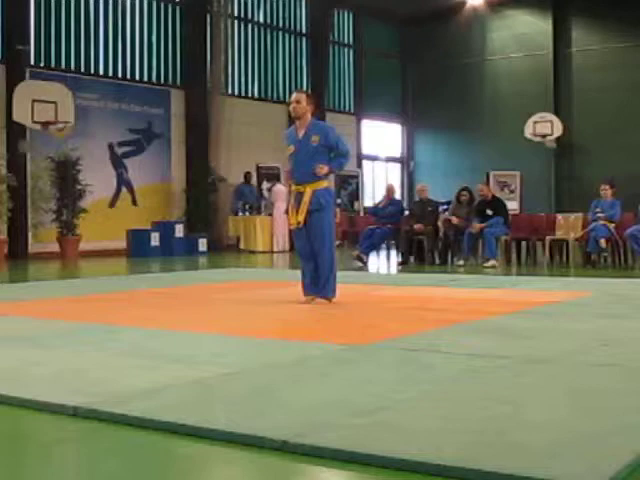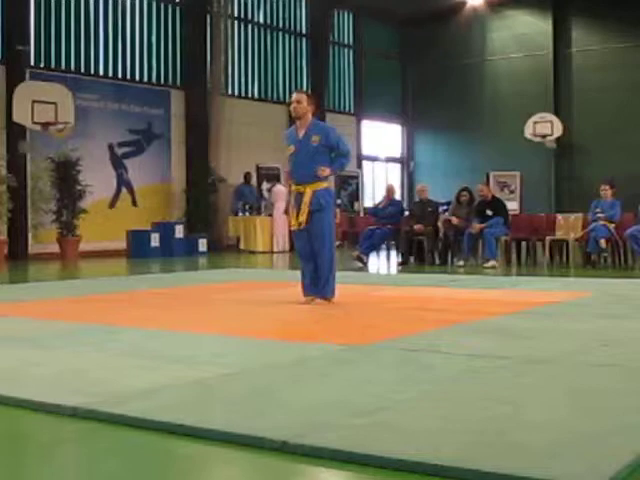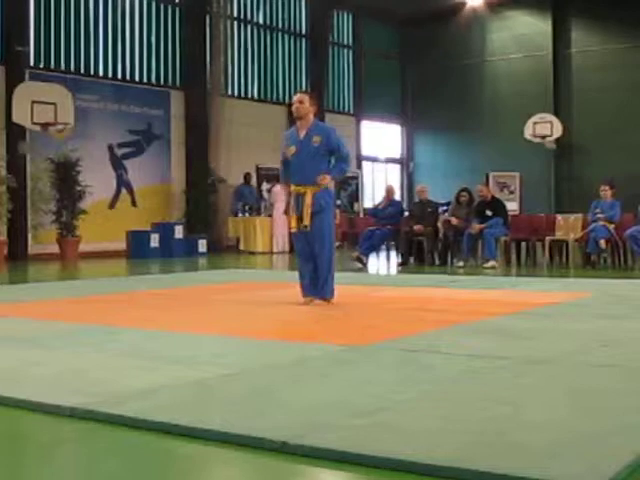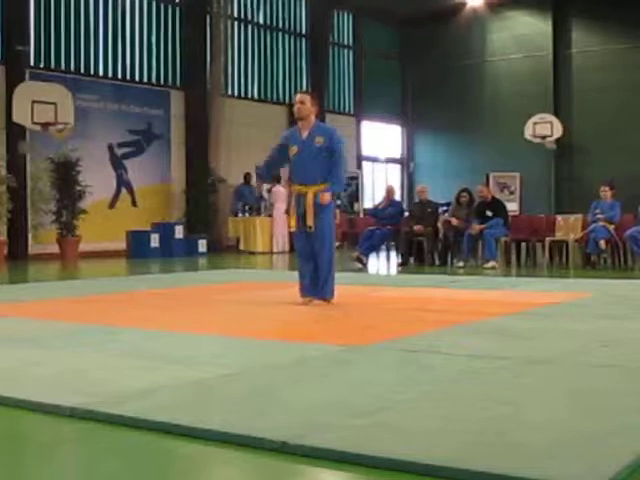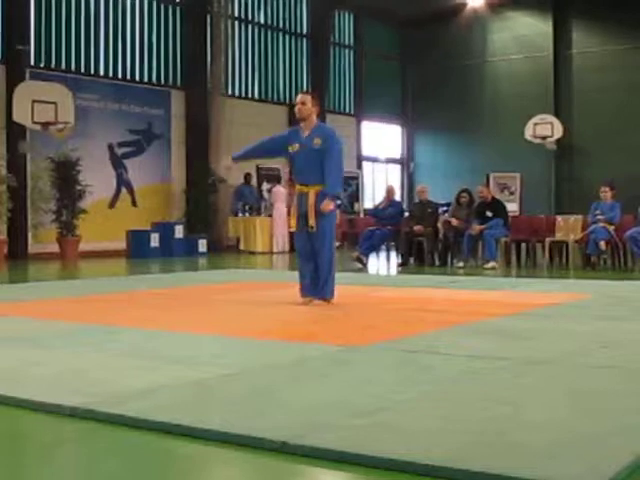
dt=0.1s
person 1, frame 1
left shoulder: (325, 131)
right shoulder: (289, 135)
left elbow: (343, 154)
left wrist: (329, 168)
left hip: (319, 196)
right hip: (297, 197)
left knee: (323, 246)
right knee: (303, 247)
left ankle: (326, 292)
right ankle: (311, 290)
person 1, frame 2
left shoulder: (325, 131)
right shoulder: (289, 135)
left elbow: (344, 154)
left wrist: (331, 170)
right wrist: (294, 192)
left hip: (319, 196)
right hip: (298, 197)
left knee: (323, 247)
right knee: (303, 248)
left ankle: (325, 292)
right ankle: (311, 290)
person 1, frame 3
left shoulder: (326, 133)
right shoulder: (289, 136)
left elbow: (344, 158)
left wrist: (331, 176)
right wrist: (287, 187)
left hip: (320, 197)
right hip: (297, 199)
left knee: (322, 248)
right knee: (302, 248)
left ankle: (325, 293)
right ankle: (310, 291)
person 1, frame 4
left shoulder: (329, 134)
right shoulder: (290, 137)
left elbow: (339, 165)
right elbow: (274, 160)
left wrist: (331, 191)
right wrist: (260, 177)
left hip: (320, 198)
right hip: (297, 198)
left knee: (323, 247)
right knee: (303, 248)
left ankle: (324, 293)
right ankle: (309, 291)
person 1, frame 5
left shoulder: (328, 135)
right shoulder: (291, 135)
left elbow: (334, 167)
right elbow: (265, 146)
left wrist: (331, 197)
right wrist: (237, 157)
left hip: (322, 197)
right hip: (301, 198)
left knee: (323, 247)
right knee: (304, 248)
left ankle: (324, 293)
right ankle: (310, 291)
